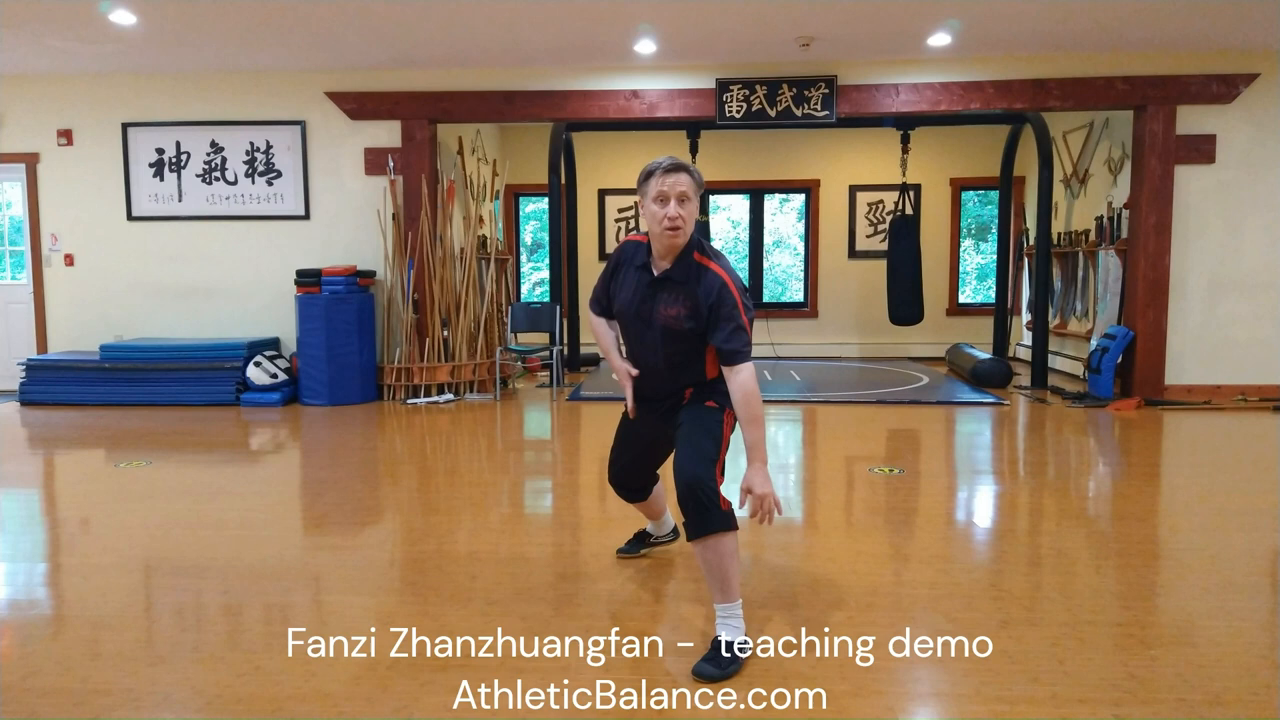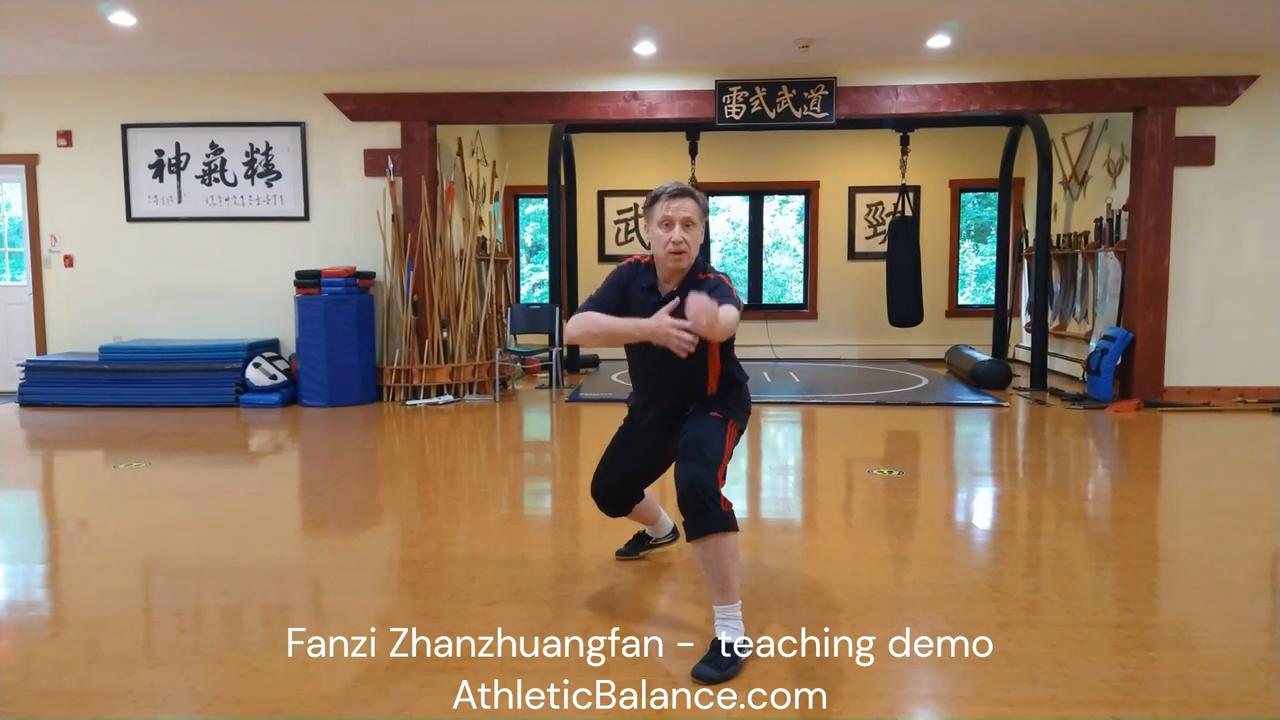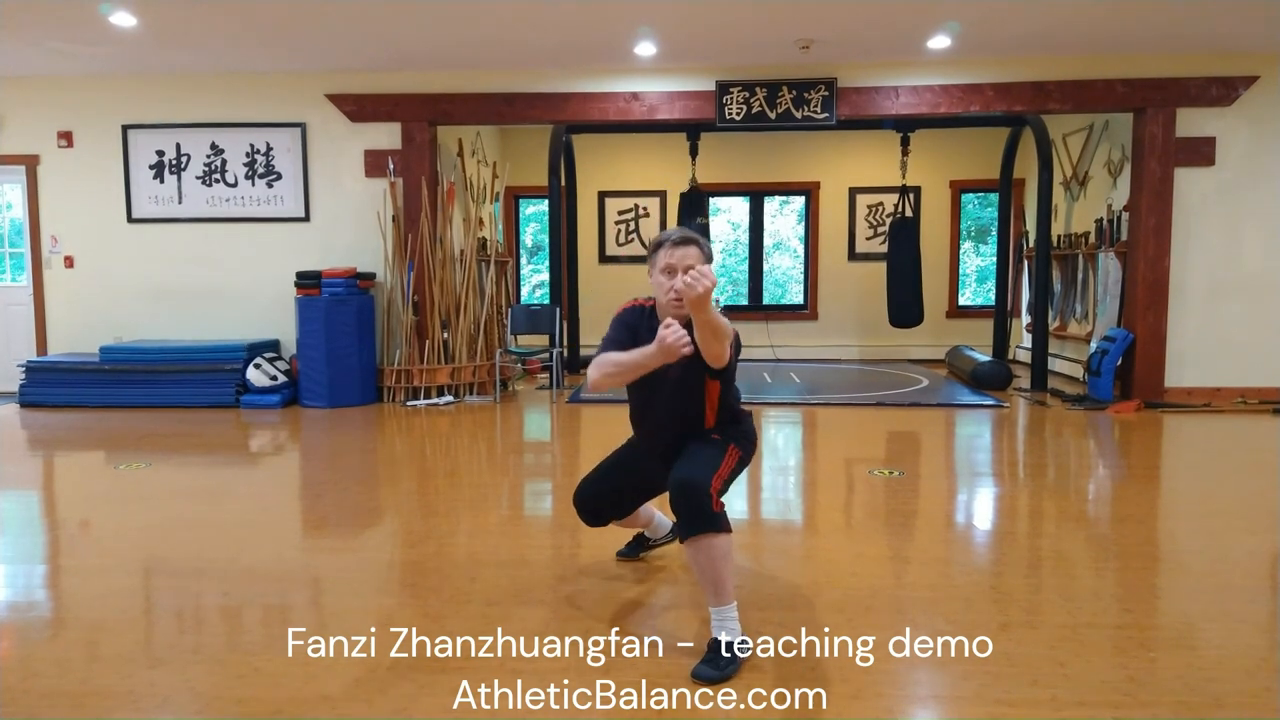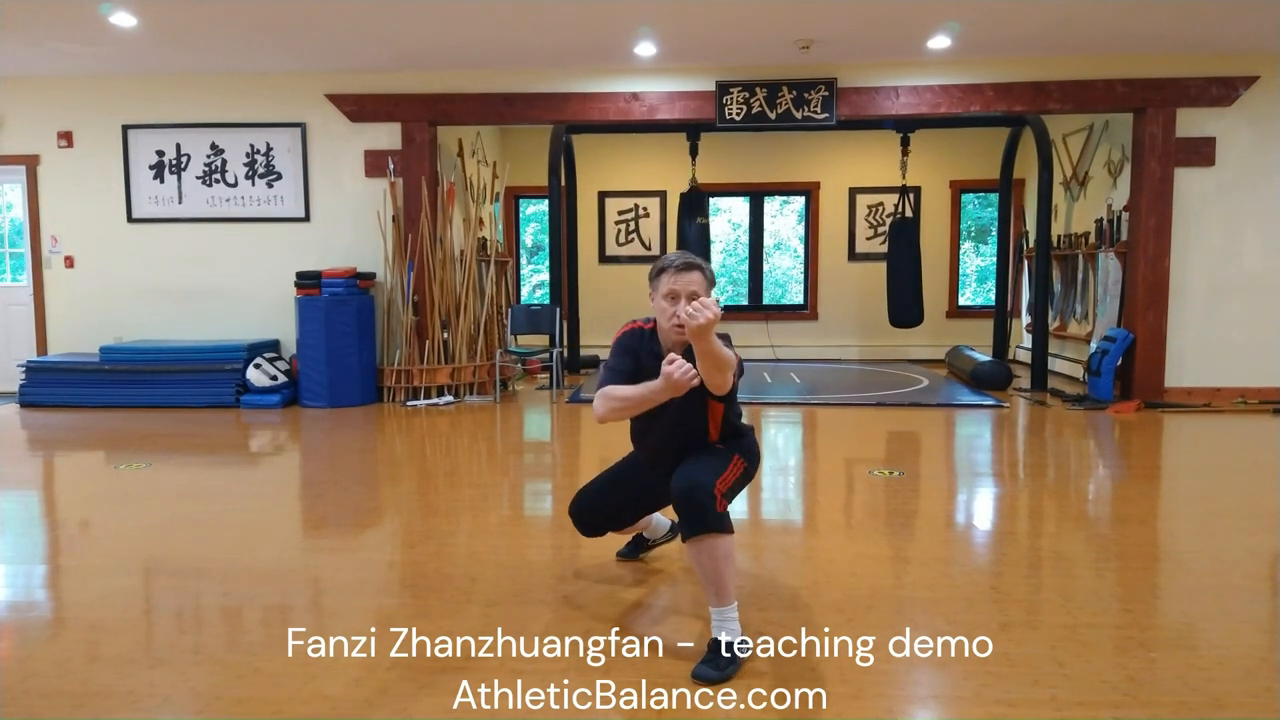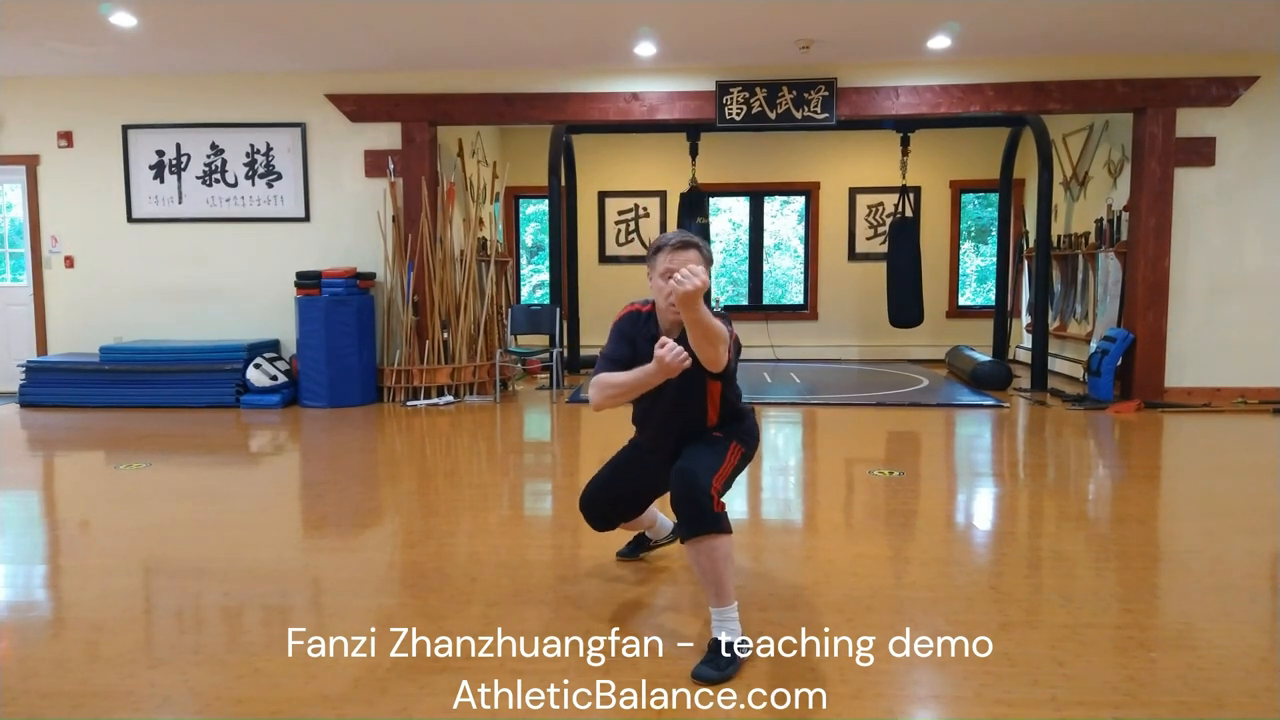
dt=0.4s
person 1, frame 1
left shoulder: (714, 278)
right shoulder: (627, 255)
left elbow: (739, 369)
right elbow: (598, 314)
left wrist: (757, 462)
right wrist: (614, 359)
left hip: (704, 397)
right hip: (648, 394)
left knee: (696, 487)
right knee: (625, 476)
left ankle: (732, 632)
right ankle: (661, 528)
person 1, frame 2
left shoulder: (714, 286)
right shoulder: (630, 276)
left elbow: (727, 318)
right elbow: (575, 328)
left wrist: (712, 320)
right wrist: (648, 330)
left hip: (712, 406)
right hip: (651, 409)
left knee: (697, 486)
right knee: (609, 492)
left ankle: (731, 633)
right ankle: (659, 529)
person 1, frame 3
left shoulder: (713, 327)
right shoulder: (632, 317)
left elbow: (718, 346)
right elbow: (596, 376)
left wrist: (702, 307)
right wrist: (657, 352)
left hip: (718, 438)
right hip: (654, 442)
left knee: (692, 488)
right knee: (590, 503)
left ankle: (728, 634)
right ankle: (658, 529)
person 1, frame 4
left shoulder: (717, 351)
right shoulder: (633, 339)
left elbow: (720, 379)
right elbow: (603, 408)
left wrist: (704, 337)
right wrist: (664, 387)
left hip: (721, 452)
right hip: (657, 457)
left knee: (695, 491)
right knee: (586, 514)
left ankle: (728, 634)
right ankle: (657, 528)
person 1, frame 5
left shoulder: (716, 329)
right shoulder: (632, 321)
left elbow: (714, 354)
right elbow: (598, 394)
left wrist: (692, 306)
right wrist: (656, 370)
left hip: (722, 434)
right hip: (658, 439)
left knee: (692, 487)
right knee: (597, 507)
left ankle: (728, 634)
right ankle: (659, 530)
